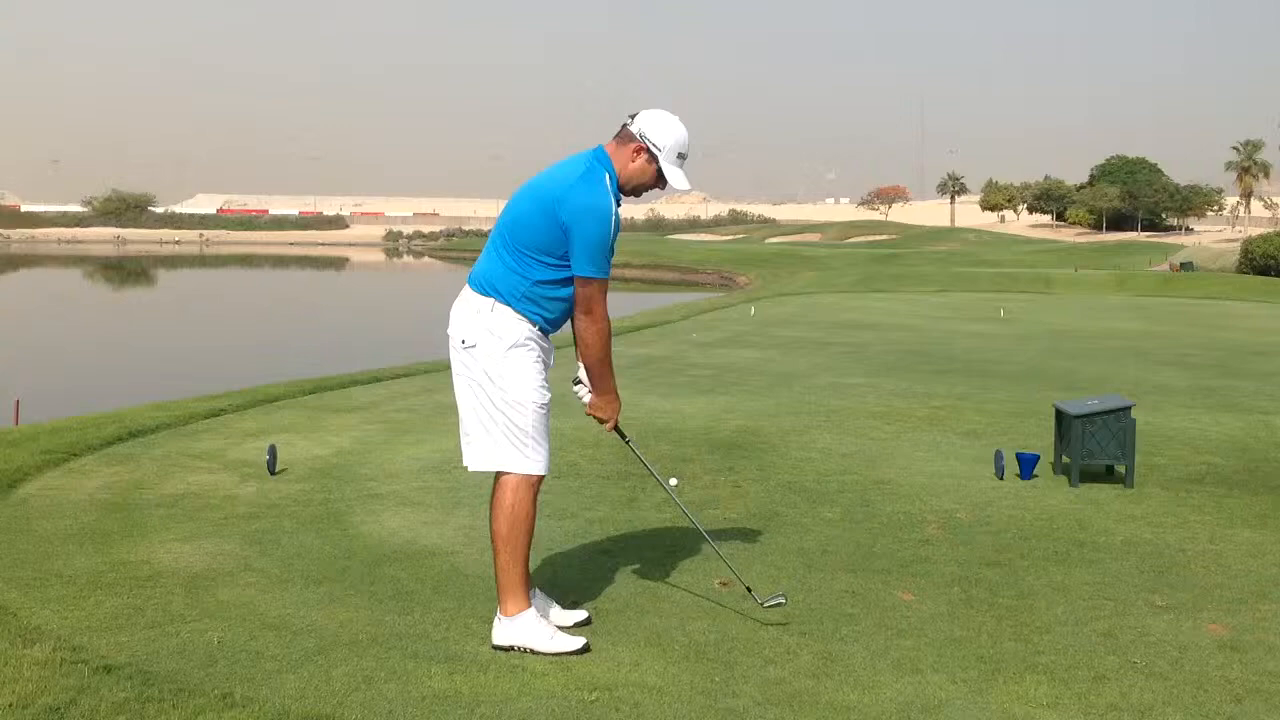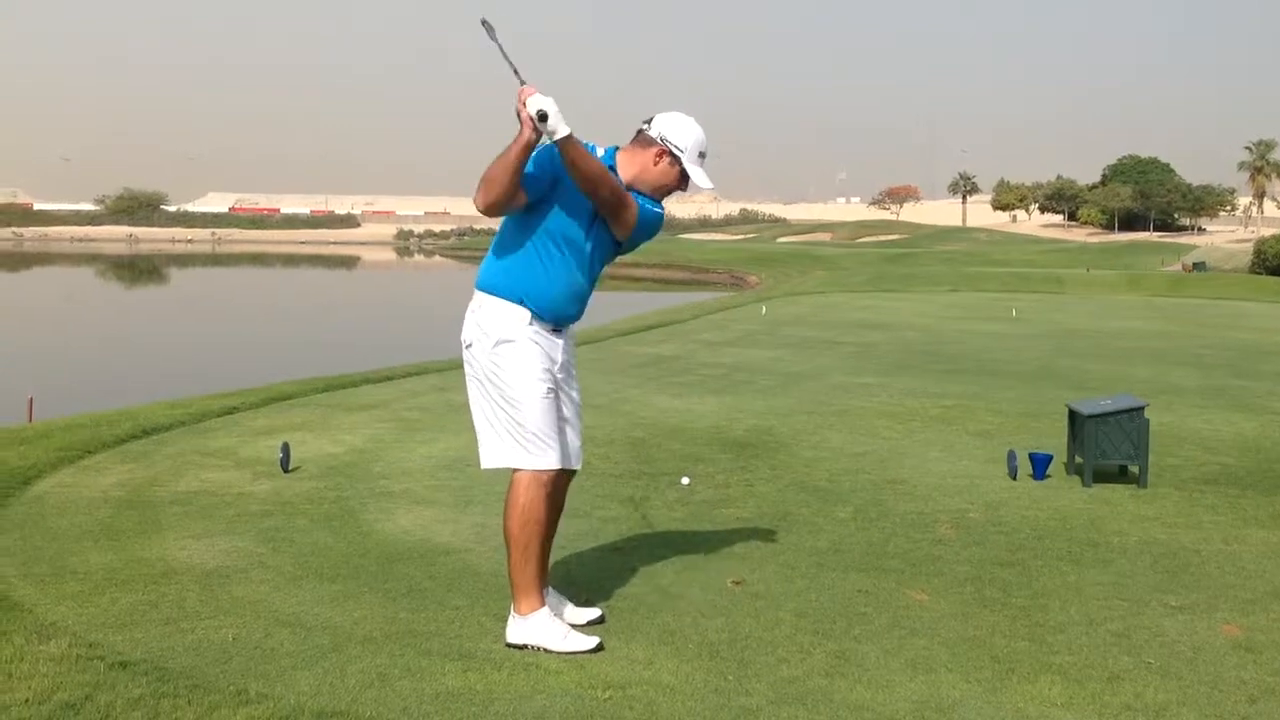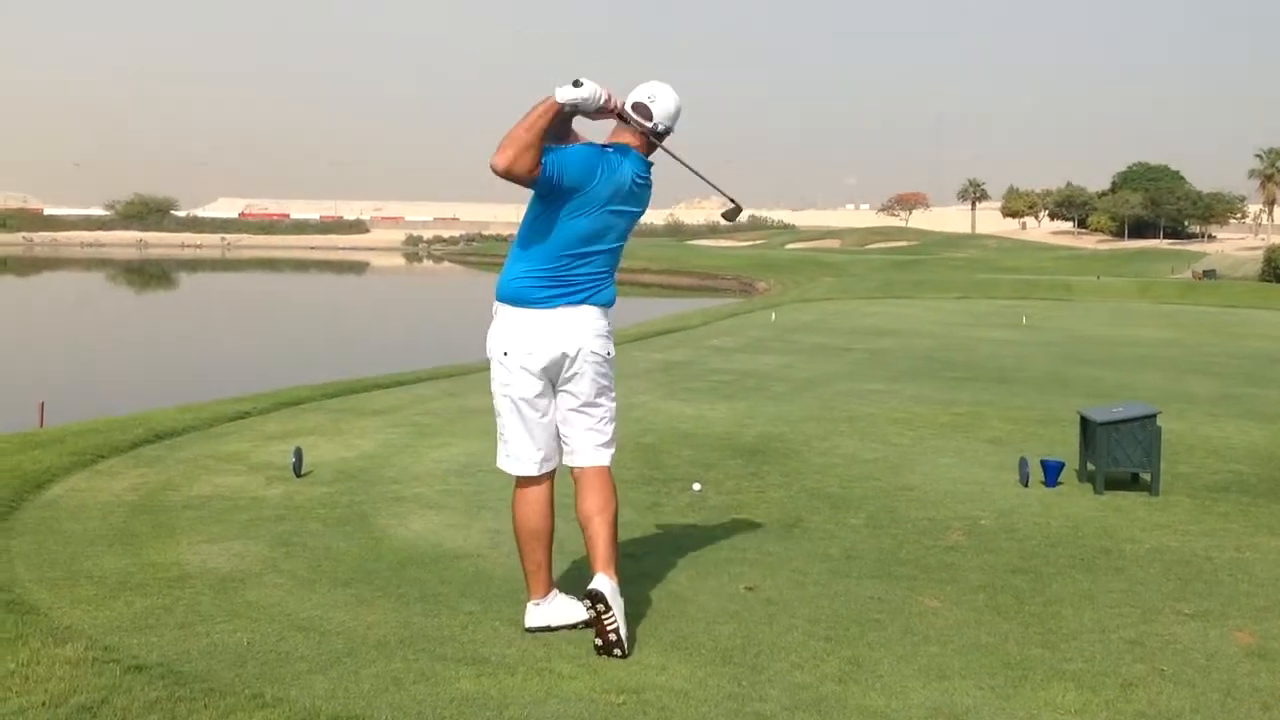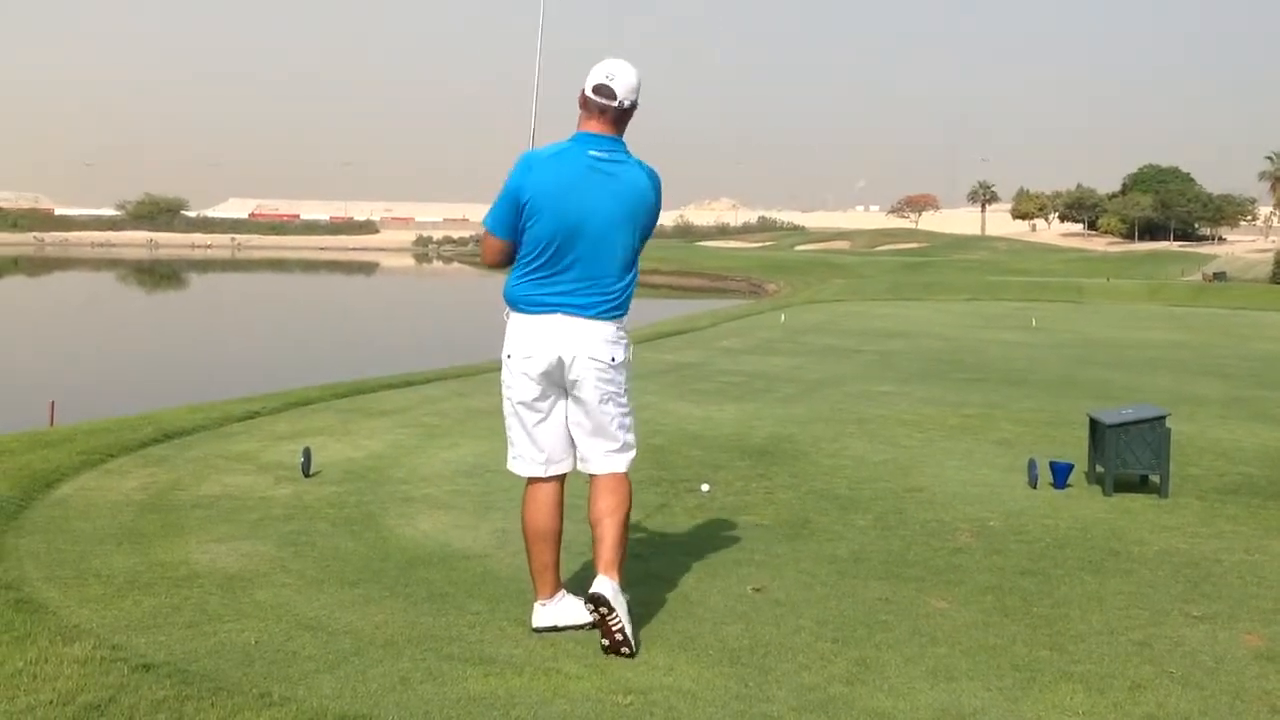
dt=1s
person 1, frame 1
left shoulder: (585, 175)
right shoulder: (593, 199)
left elbow: (581, 301)
right elbow: (591, 311)
left wrist: (588, 369)
right wrist: (606, 391)
left hip: (505, 328)
right hip: (499, 331)
left knee: (518, 467)
right knee: (520, 470)
left ankle: (519, 596)
right ankle: (513, 618)
person 1, frame 2
left shoulder: (645, 212)
right shoulder: (552, 156)
left elbow: (602, 197)
right elbow: (488, 201)
left wrist: (566, 136)
right wrist: (527, 138)
left hip: (552, 334)
right hip: (504, 326)
left knee: (560, 467)
right knee: (536, 467)
left ankle: (537, 592)
right ankle: (528, 615)
person 1, frame 3
left shoulder: (589, 166)
right shoulder: (638, 184)
left elbow: (506, 162)
right elbow: (558, 137)
left wrist: (563, 98)
right wrist: (570, 107)
left hip: (524, 329)
right hip: (587, 330)
left knee: (533, 471)
right knee: (593, 461)
left ankle: (542, 600)
right ankle: (604, 582)
person 1, frame 4
left shoulder: (534, 168)
right shoulder: (645, 182)
left elbow: (492, 254)
left hip: (531, 334)
right hip: (598, 338)
left knee: (543, 472)
right knee: (609, 467)
left ankle: (548, 601)
right ankle: (607, 585)
